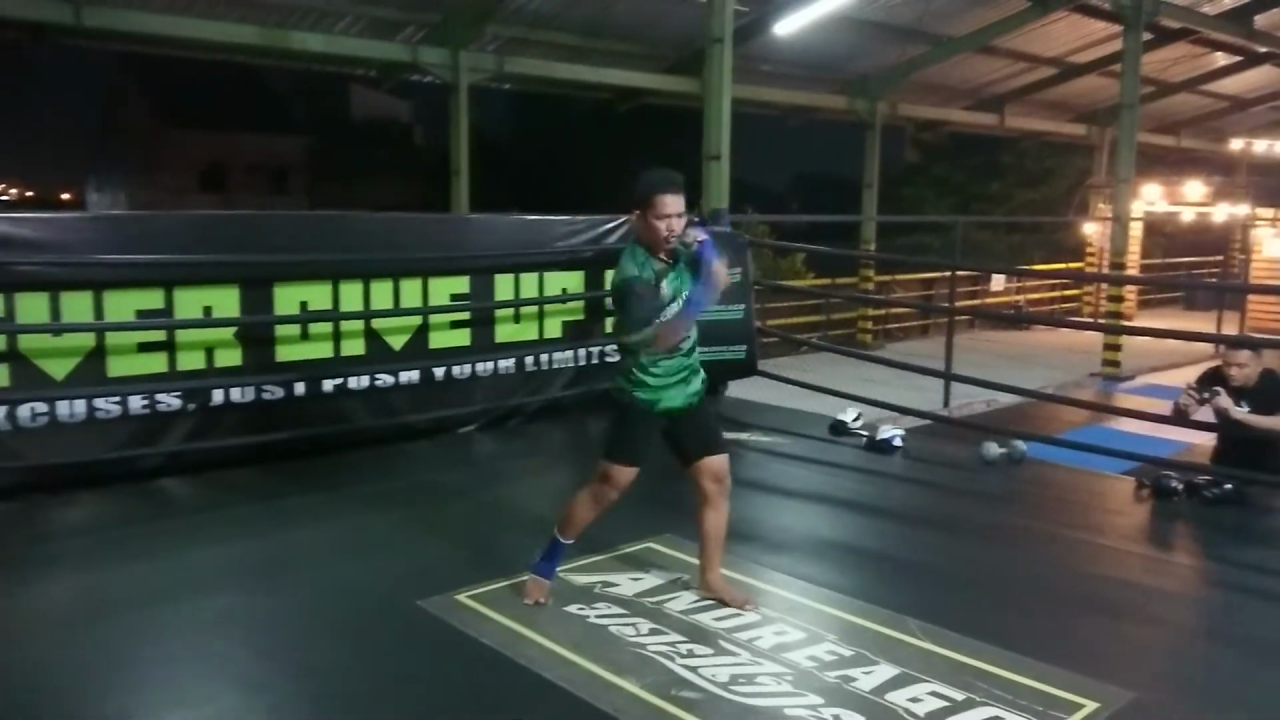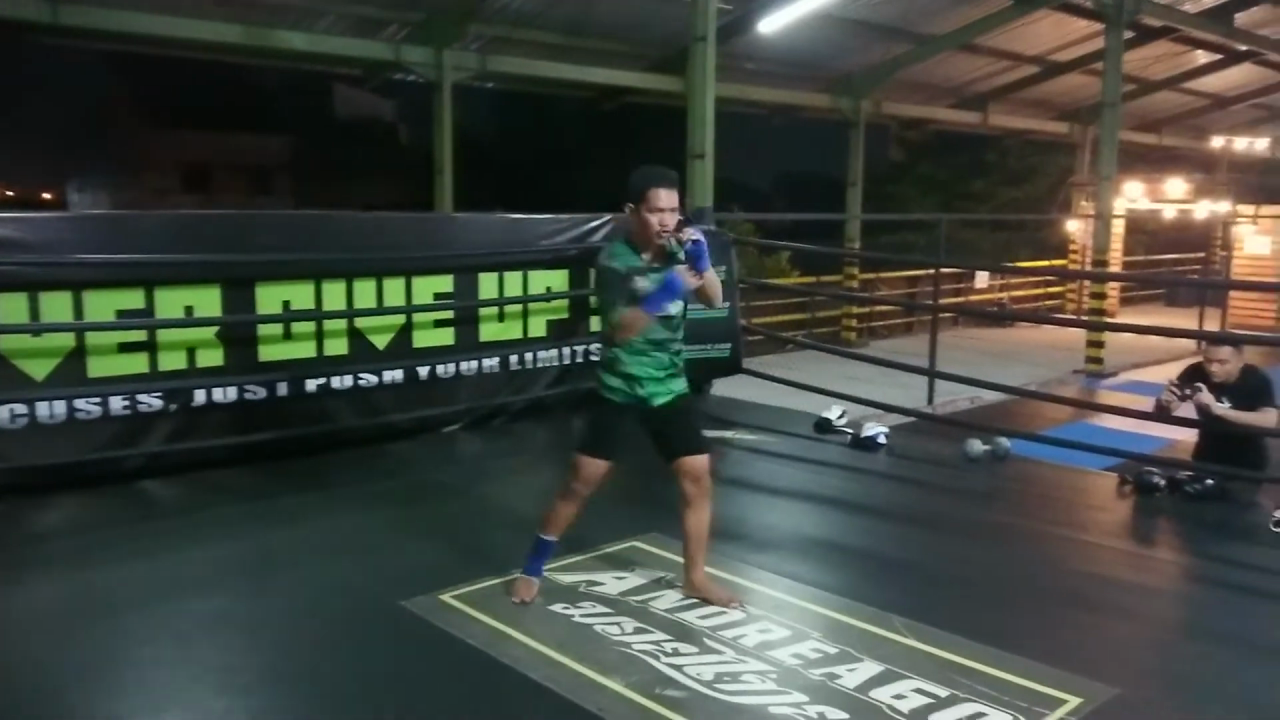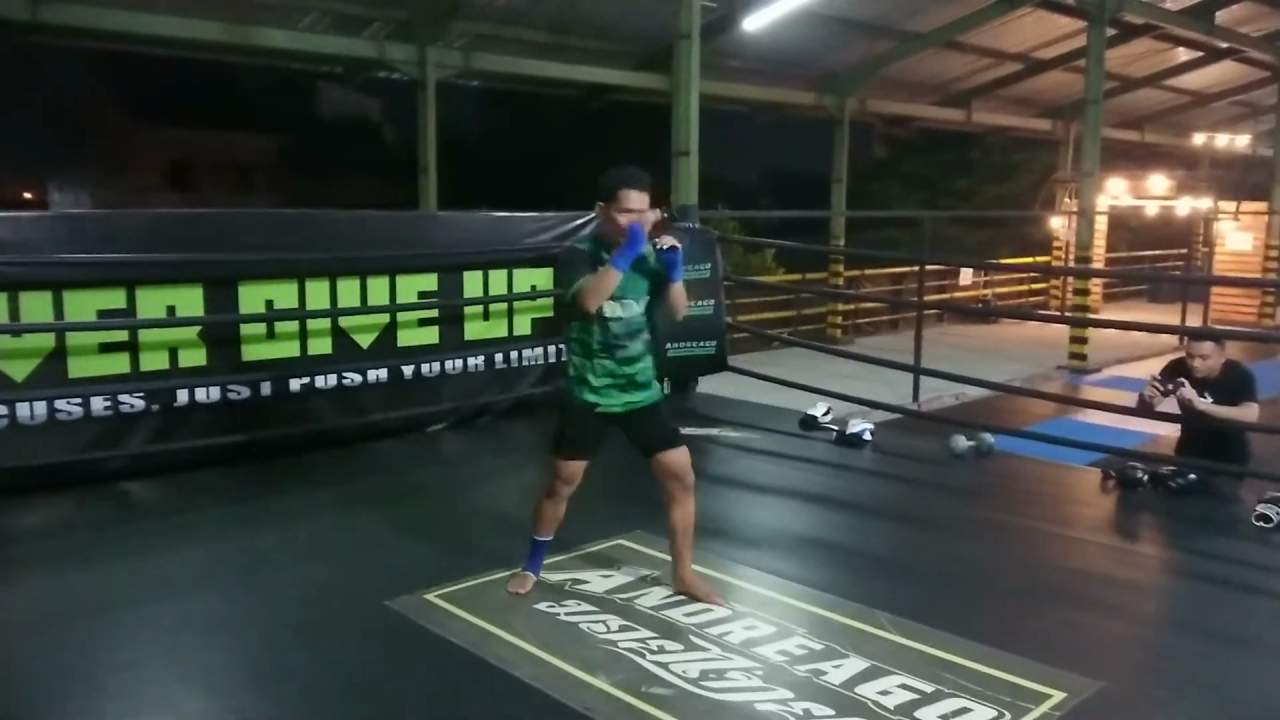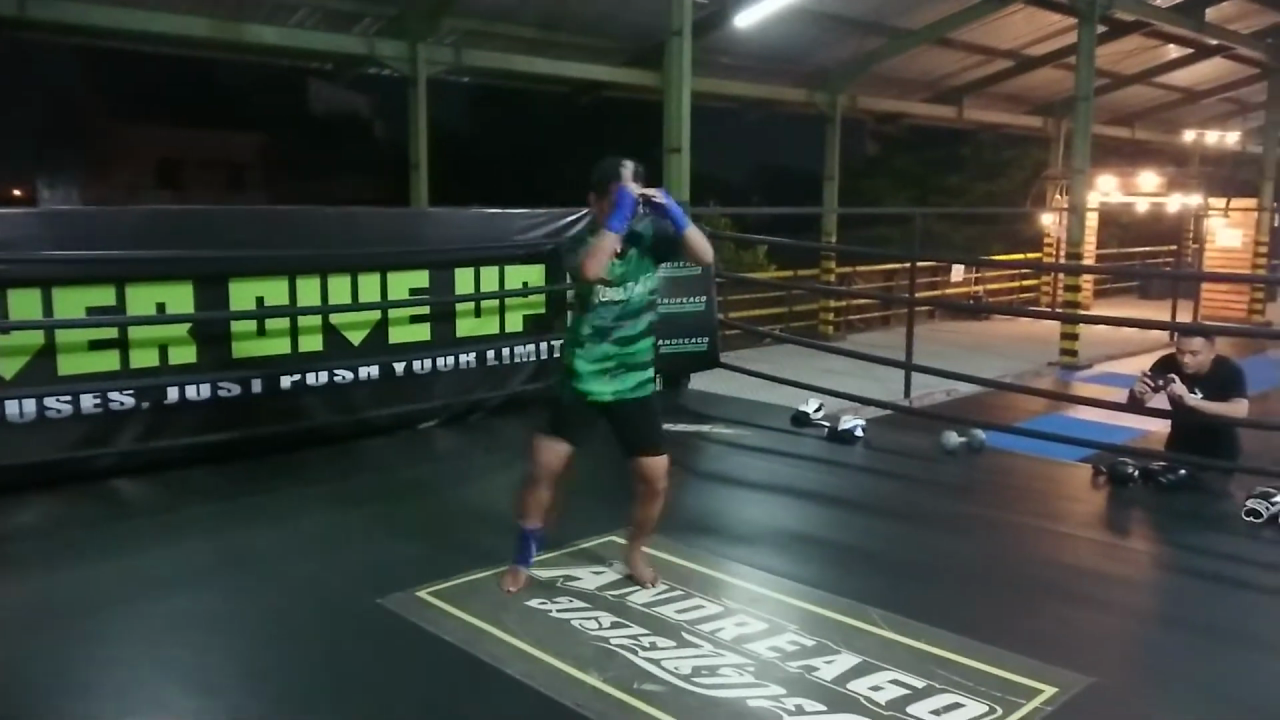
dt=0.2s
person 1, frame 1
left shoulder: (678, 248)
right shoulder: (634, 273)
left elbow: (720, 282)
right elbow: (655, 343)
left wrist: (705, 253)
right wrist: (691, 308)
left hip: (689, 391)
right hip: (644, 398)
left knee: (717, 480)
right knee: (609, 486)
left ankle: (711, 577)
right ankle: (546, 564)
person 1, frame 2
left shoulder: (676, 251)
right shoulder: (614, 262)
left elbow: (714, 297)
right elbow: (622, 330)
left wrist: (700, 256)
right wrist: (663, 292)
left hip: (671, 390)
right hip: (621, 391)
left knee: (698, 480)
right knee: (581, 481)
left ankle: (695, 576)
right ankle: (534, 567)
person 1, frame 3
left shoulder: (648, 256)
right shoulder: (578, 254)
left elbow: (677, 311)
right elbow: (588, 301)
left wrist: (672, 266)
right wrist: (624, 251)
left hip: (640, 392)
right hip: (588, 394)
left knee: (680, 476)
right knee: (562, 482)
left ankle: (684, 572)
right ankle: (533, 563)
person 1, frame 4
left shoulder: (650, 233)
right shoulder: (582, 240)
left elbow: (704, 253)
right elbow: (590, 269)
left wrist: (671, 210)
right wrist: (619, 206)
left hip: (634, 384)
right hip: (582, 380)
left knee: (654, 481)
right knee: (546, 468)
left ankle: (634, 554)
right ankle: (524, 556)
